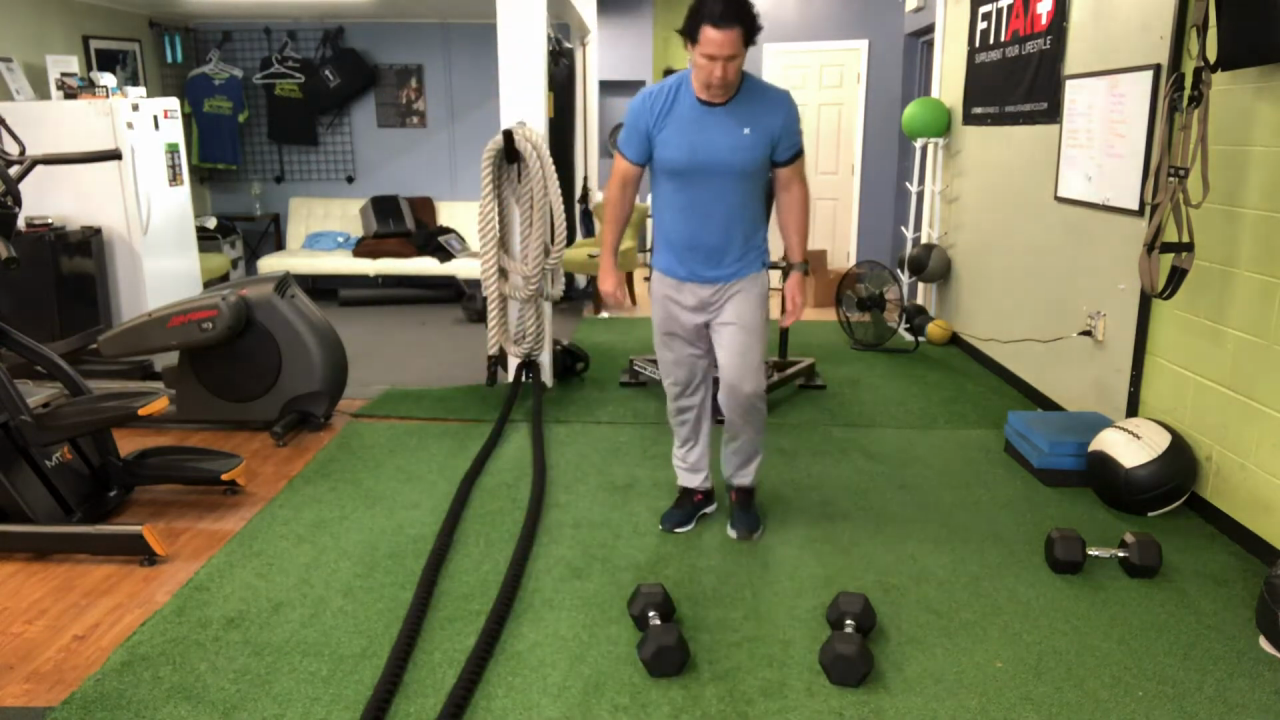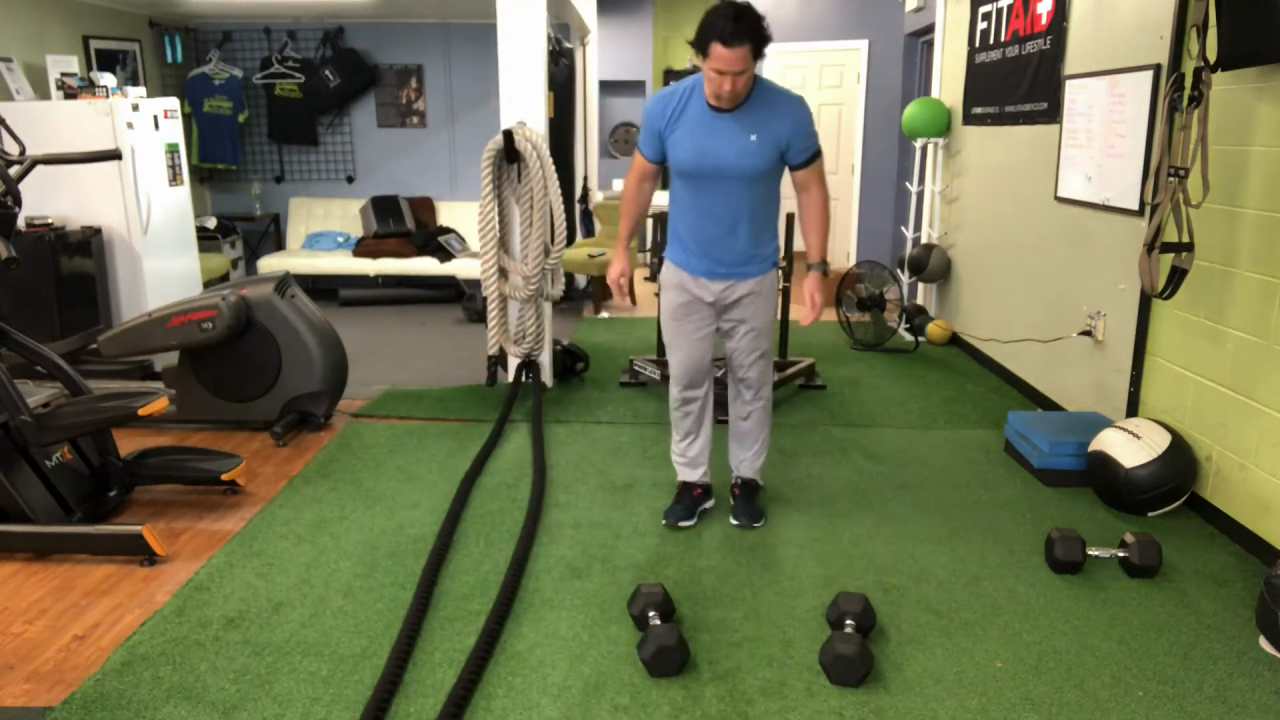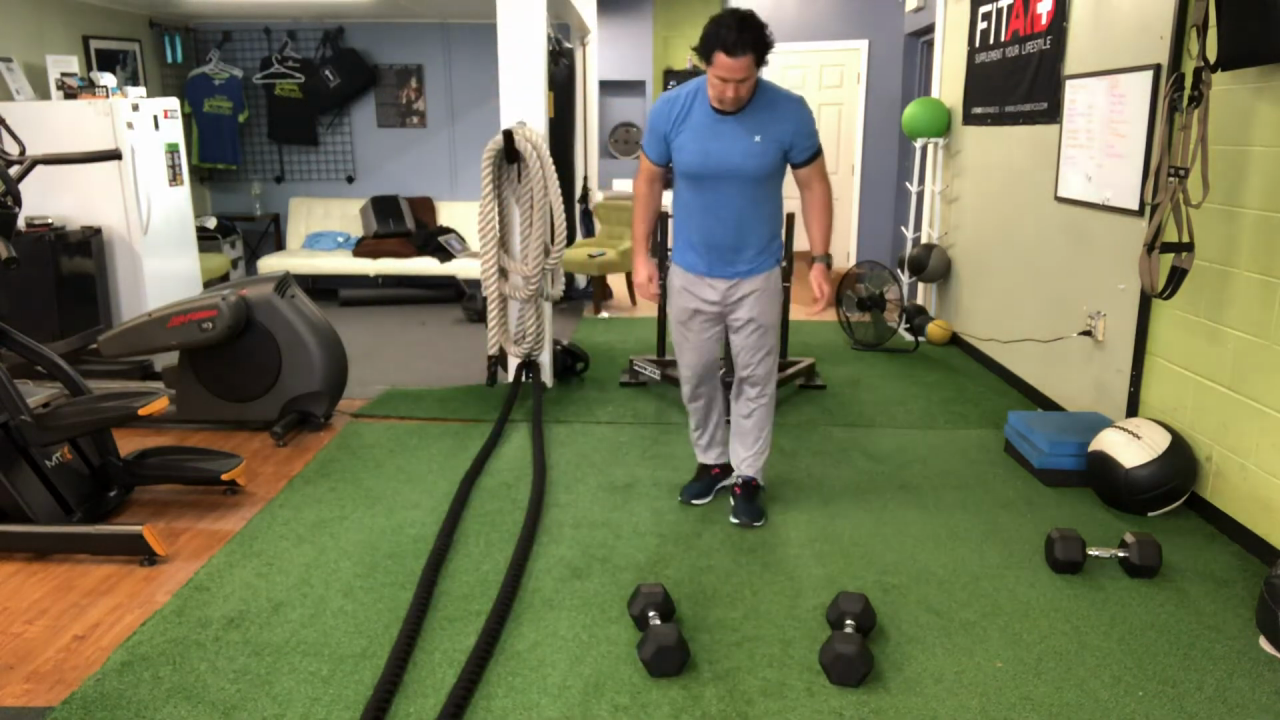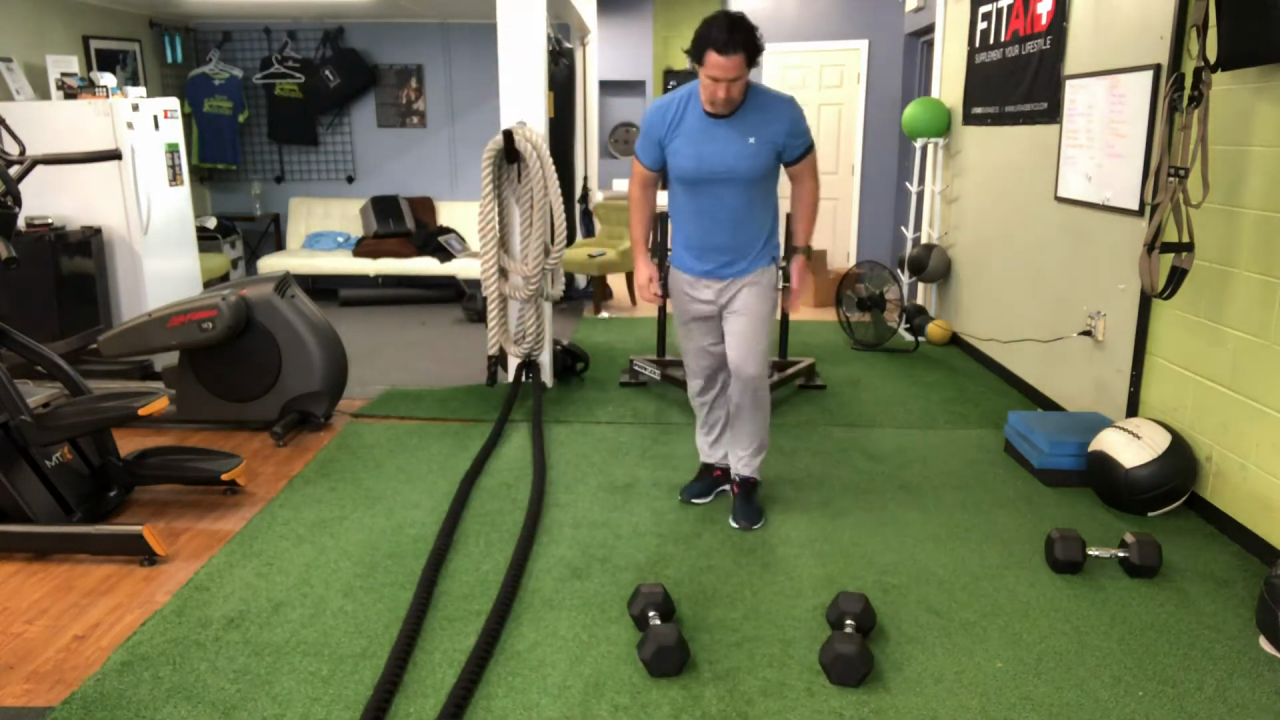
dt=0.2s
person 1, frame 1
left shoulder: (776, 108)
right shoulder: (652, 105)
left elbow: (791, 188)
right elbow: (622, 183)
left wrist: (797, 269)
right wrist: (608, 260)
left hip: (743, 280)
right hip: (673, 280)
left knee: (742, 387)
right knee: (684, 392)
left ankle: (742, 483)
right ankle: (694, 487)
person 1, frame 2
left shoulder: (788, 113)
right shoulder: (666, 106)
left elbow: (810, 188)
right elbow: (642, 178)
left wrist: (816, 268)
right wrist: (621, 248)
left hip: (753, 278)
right hip: (684, 273)
left knee: (750, 382)
right knee: (687, 379)
left ankle: (746, 478)
right ankle: (693, 481)
person 1, frame 3
left shoulder: (789, 113)
right shoulder: (671, 109)
left elbow: (813, 185)
right elbow: (650, 181)
left wrist: (820, 260)
right wrist: (641, 253)
left hip: (757, 276)
right hip: (690, 274)
left knee: (755, 379)
right knee: (696, 375)
left ankle: (748, 478)
right ankle: (711, 462)
person 1, frame 4
left shoulder: (781, 114)
right shoulder: (664, 115)
left elbow: (804, 179)
right elbow: (643, 185)
left wrist: (801, 252)
right wrist: (641, 257)
left hip: (752, 273)
right hip: (689, 275)
left knee: (748, 374)
right knee: (703, 377)
left ankle: (746, 475)
right ankle: (714, 463)
